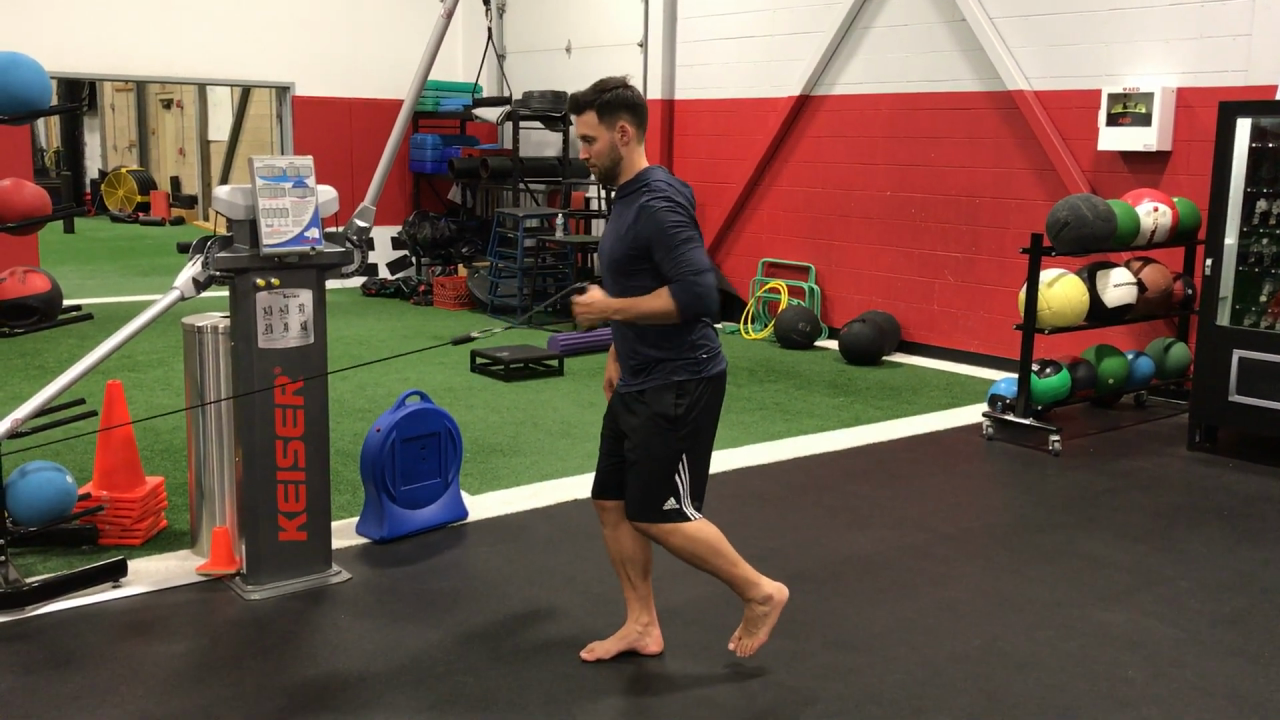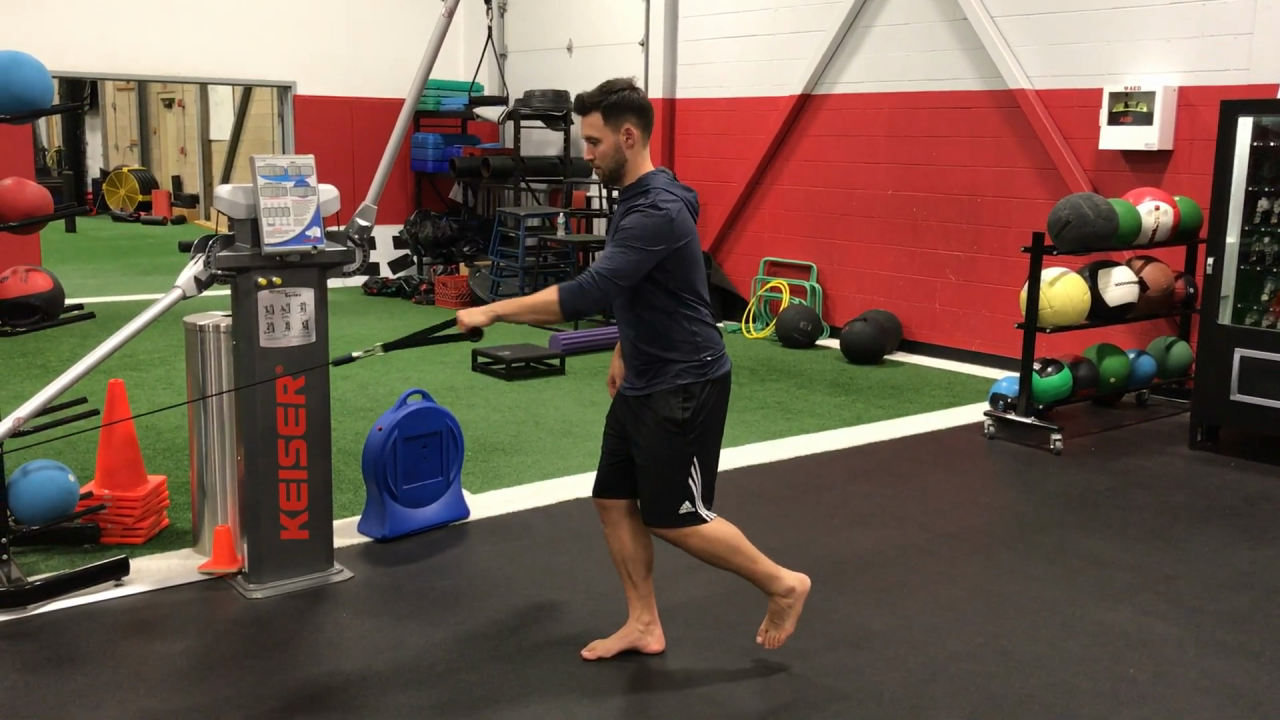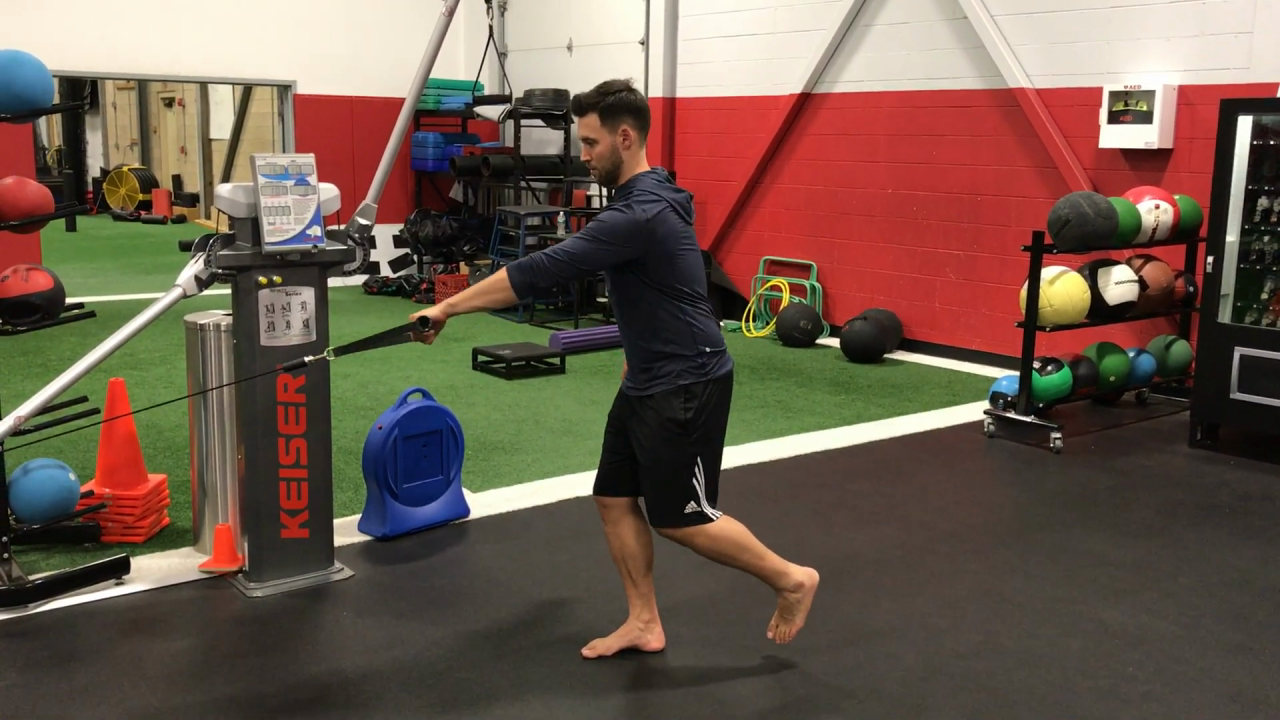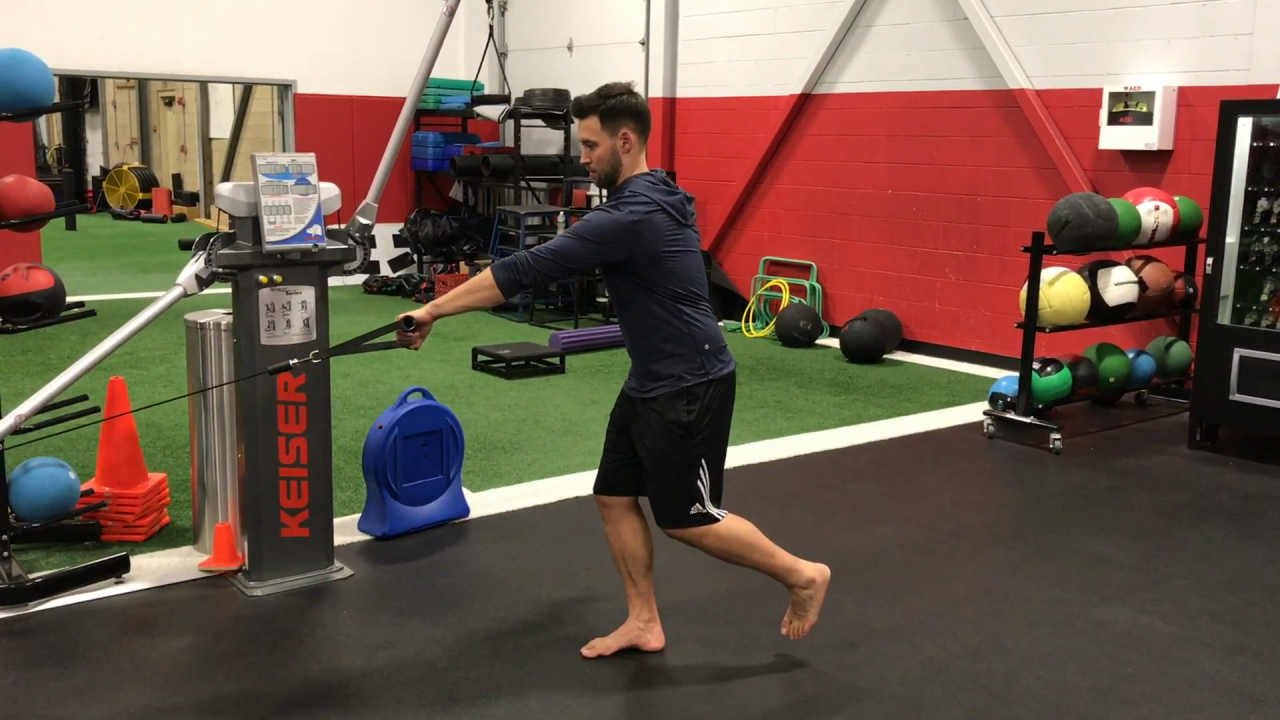
dt=0.5s
person 1, frame 1
left shoulder: (658, 205)
right shoulder: (629, 198)
left elbow: (696, 296)
left wrist: (609, 309)
right wrist: (617, 352)
left hip: (679, 383)
right hip: (641, 381)
left knee: (659, 515)
right knee: (612, 503)
left ankle: (761, 593)
right ankle: (642, 625)
person 1, frame 2
left shoulder: (655, 211)
right shoulder: (636, 199)
left elbow: (588, 293)
left wrist: (493, 311)
right wrist: (623, 353)
left hip: (684, 385)
right hip: (646, 381)
left knee: (675, 519)
right knee: (614, 502)
left ankle: (782, 585)
right ankle: (644, 625)
person 1, frame 3
left shoulder: (638, 214)
right shoulder: (645, 197)
left elbow: (544, 270)
left wrist: (447, 307)
right wrist: (638, 348)
left hip: (685, 385)
right hip: (649, 379)
left knee: (681, 518)
right knee: (614, 499)
left ankle: (790, 580)
right ankle: (643, 624)
person 1, frame 4
left shoulder: (629, 216)
right shoulder: (652, 199)
left elbow: (530, 268)
left wrist: (433, 309)
left hip: (688, 386)
right hip: (653, 380)
left knee: (686, 519)
right knee: (614, 498)
left ankle: (801, 575)
right ankle: (643, 624)
